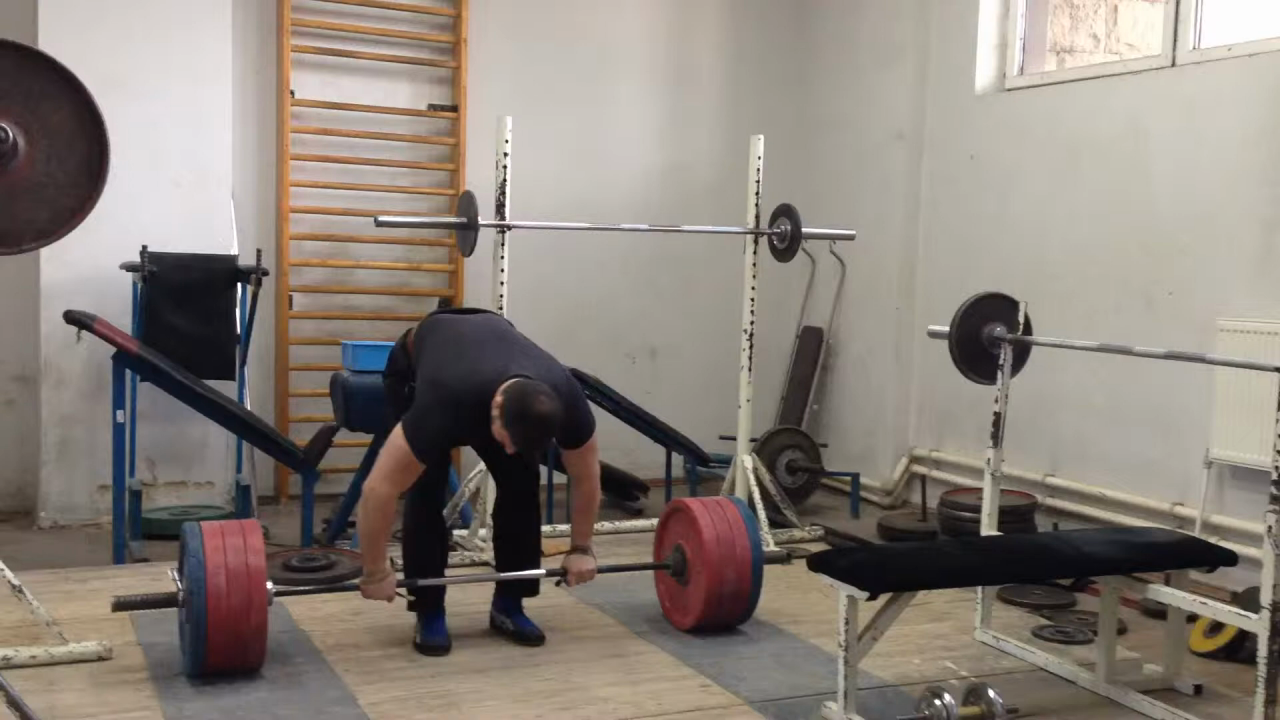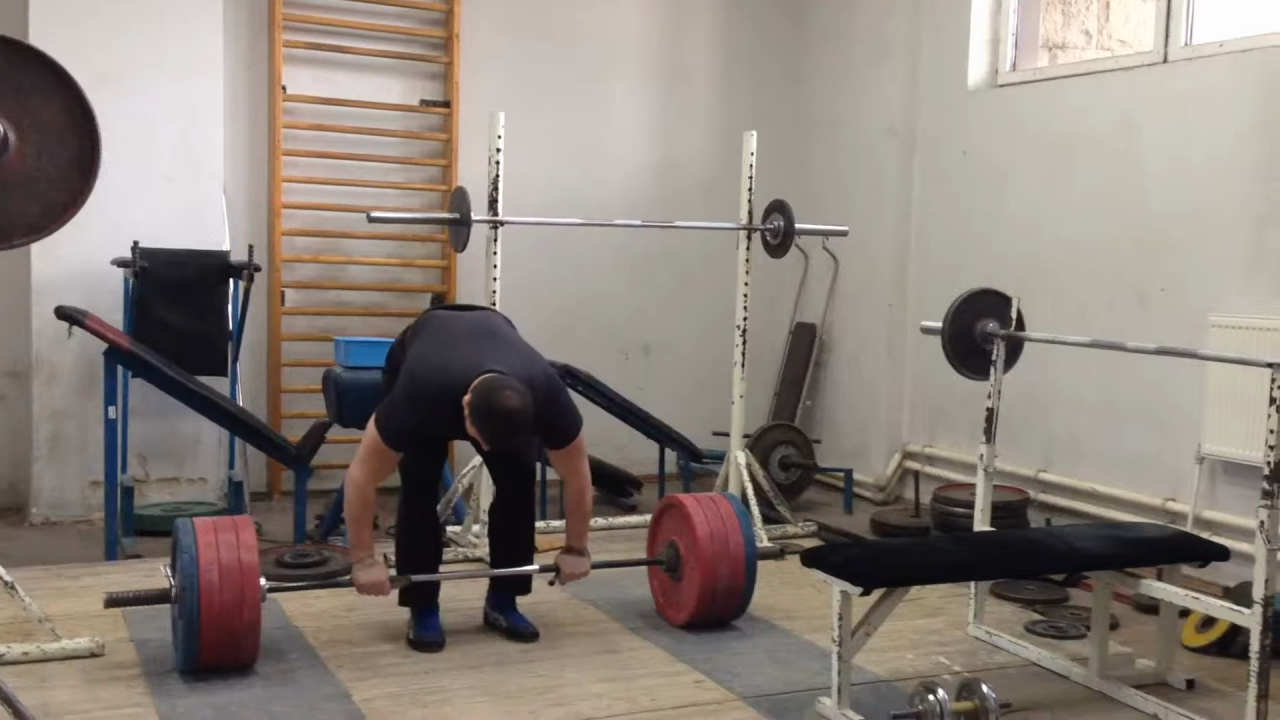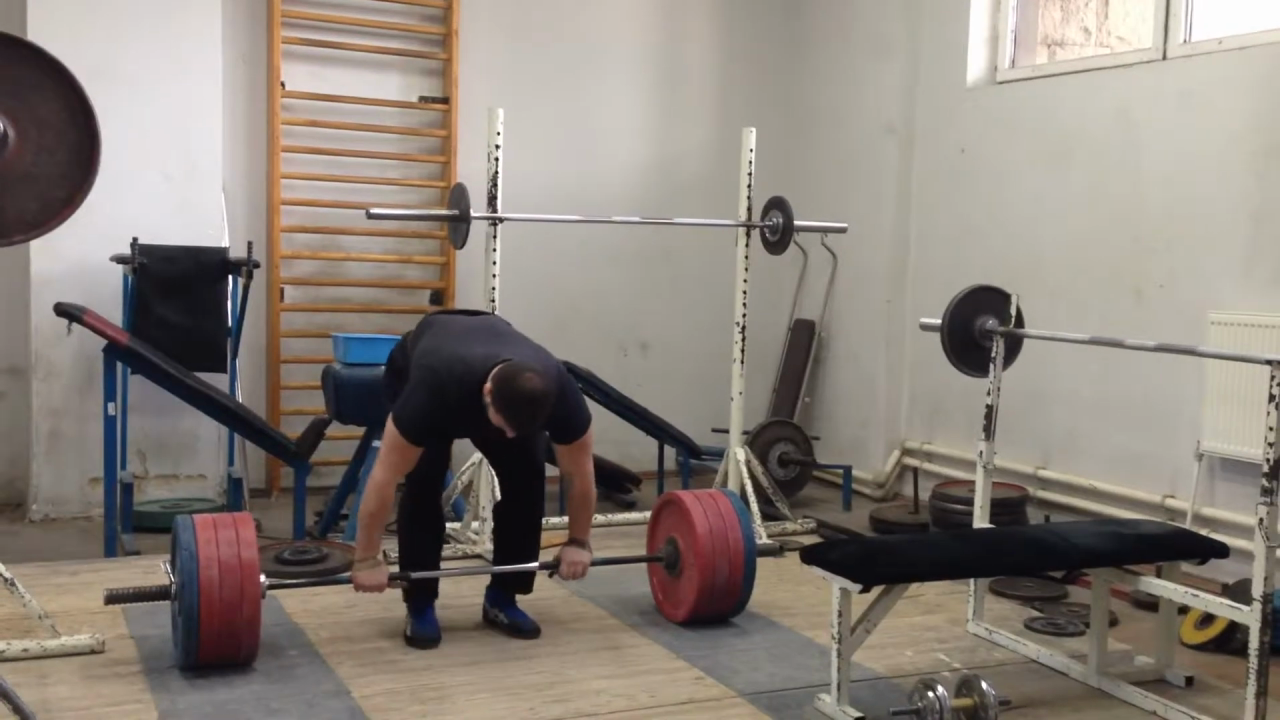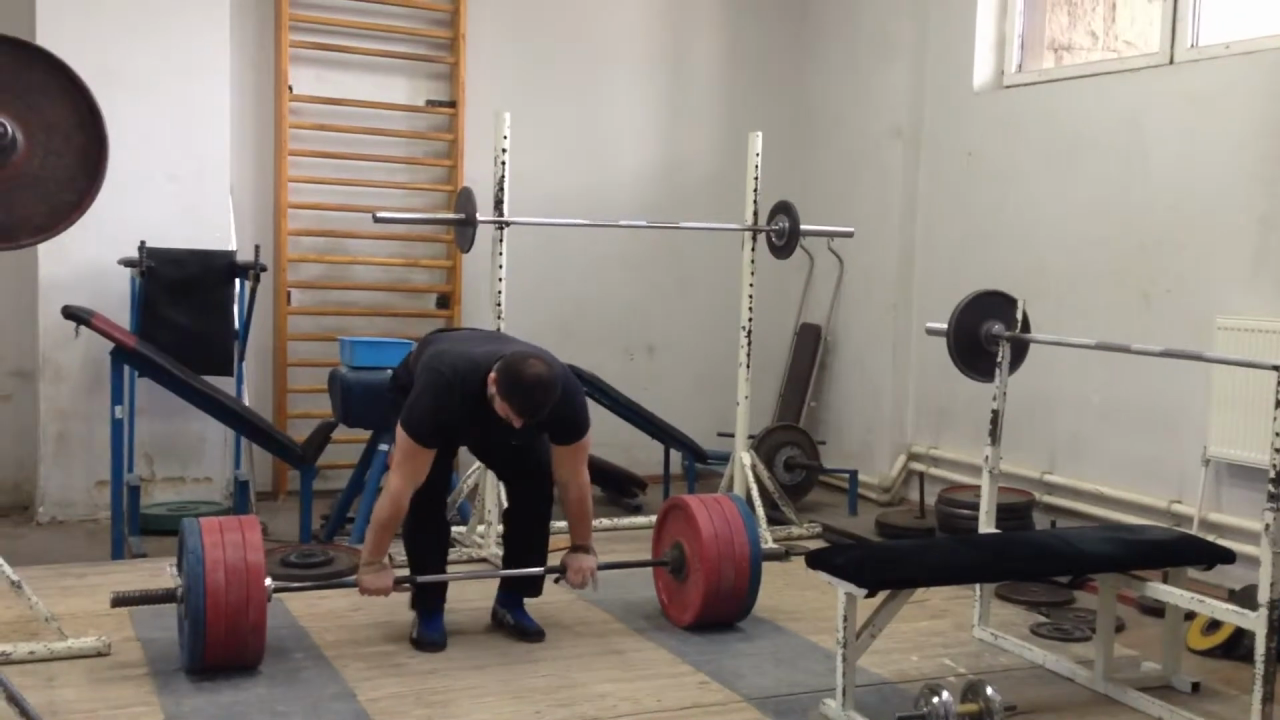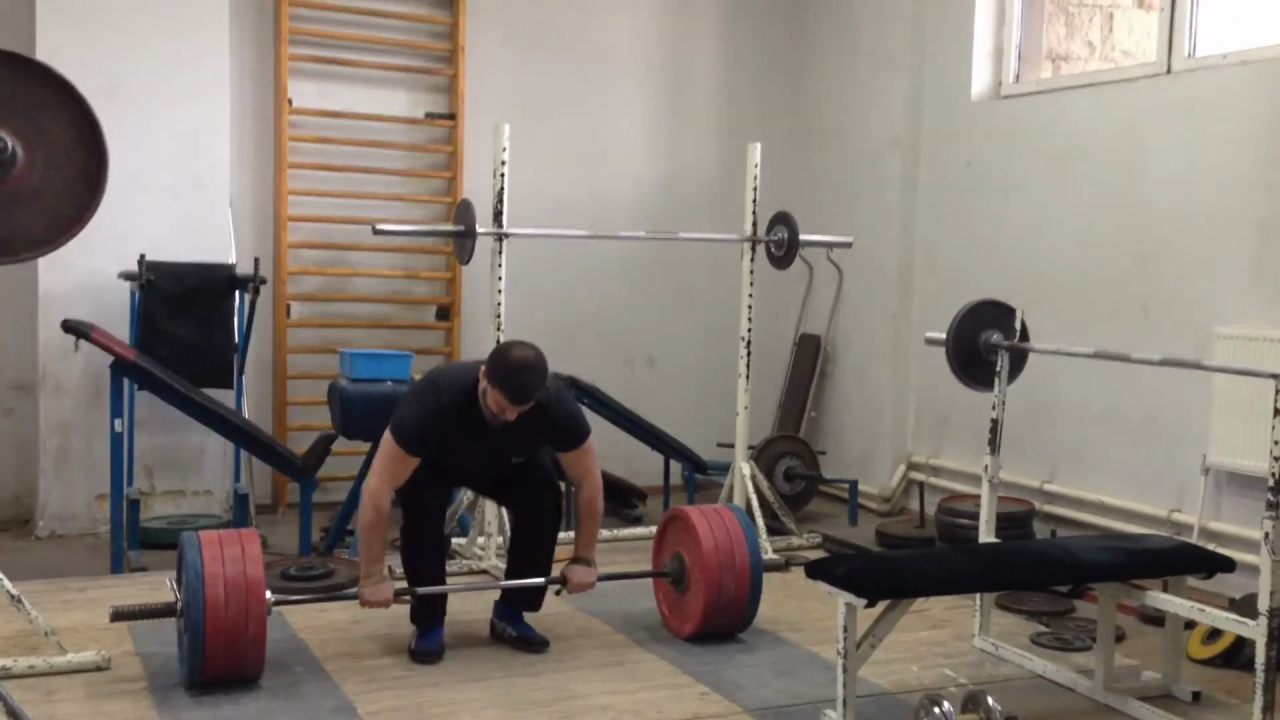
dt=0.4s
person 1, frame 1
left shoulder: (566, 401)
right shoulder: (444, 406)
left elbow: (585, 475)
right elbow: (378, 489)
left wrist: (581, 548)
right wrist: (375, 574)
right hip: (414, 365)
left knee: (522, 482)
right knee: (427, 488)
left ankle: (507, 605)
right ankle: (429, 612)
person 1, frame 2
left shoulder: (547, 397)
right shoulder: (419, 396)
left elbow: (576, 475)
right elbow: (361, 477)
left wrist: (576, 549)
right wrist: (364, 561)
left knee: (519, 479)
right knee: (420, 484)
left ankle: (502, 601)
right ankle: (423, 609)
person 1, frame 3
left shoulder: (561, 394)
right shoulder: (434, 387)
left elbow: (579, 474)
right elbow: (385, 477)
left wrist: (579, 542)
right wrist: (367, 559)
right hip: (413, 368)
left knee: (527, 478)
right knee: (424, 483)
left ankle: (501, 598)
right ankle: (420, 605)
person 1, frame 4
left shoulder: (564, 393)
right shoulder: (440, 386)
left elbow: (572, 479)
right elbow: (402, 484)
left wrist: (582, 548)
right wrist: (373, 563)
left hip: (489, 405)
right hip: (417, 388)
left knee: (535, 483)
right knee: (427, 491)
left ankle: (511, 602)
right ankle: (428, 610)
person 1, frame 5
left shoulder: (556, 405)
right shoulder: (437, 397)
left elbow: (589, 481)
right elbow: (378, 487)
left wrist: (584, 559)
right wrist: (373, 576)
right hip: (433, 461)
left knee: (544, 504)
right knee: (423, 511)
left ankle: (510, 613)
right ankle: (428, 623)
